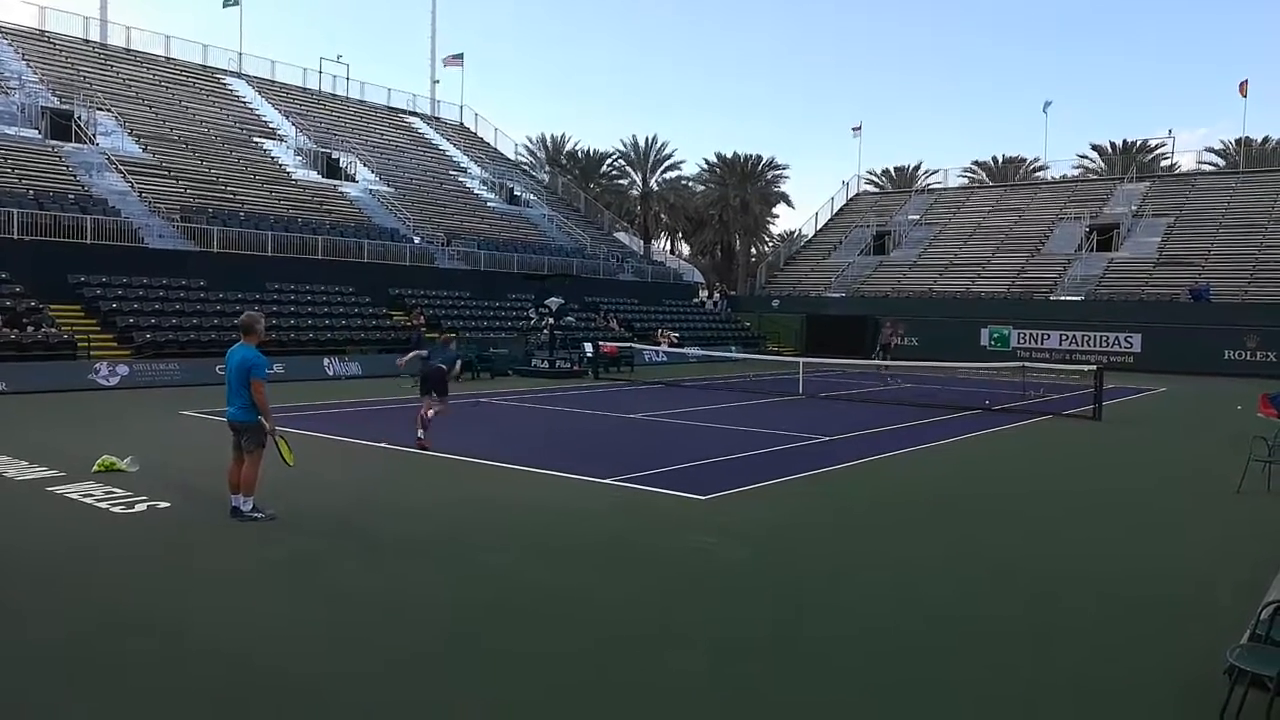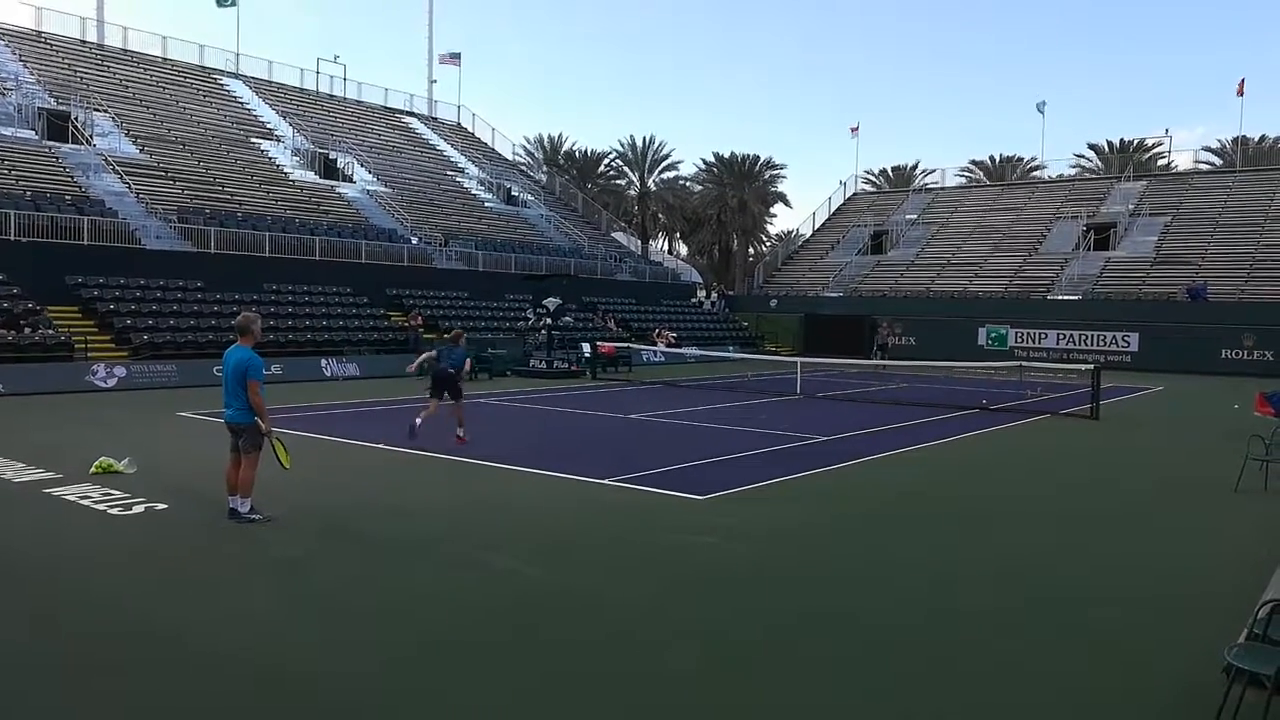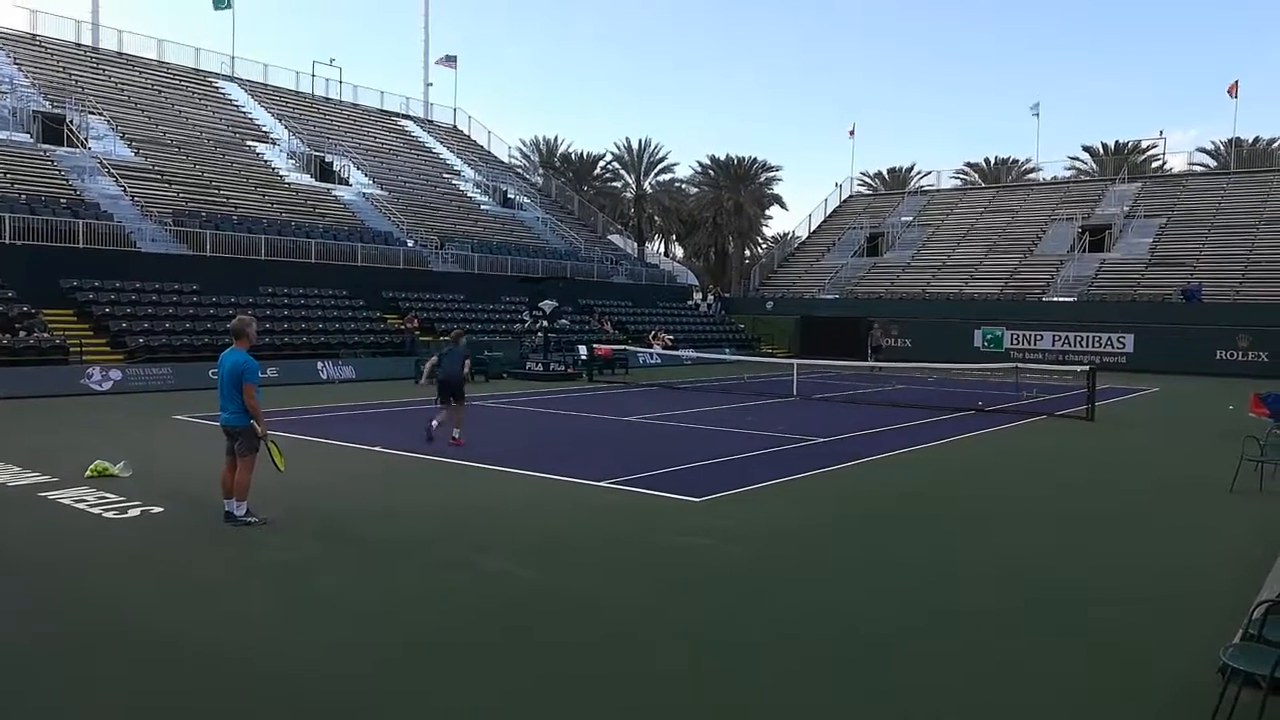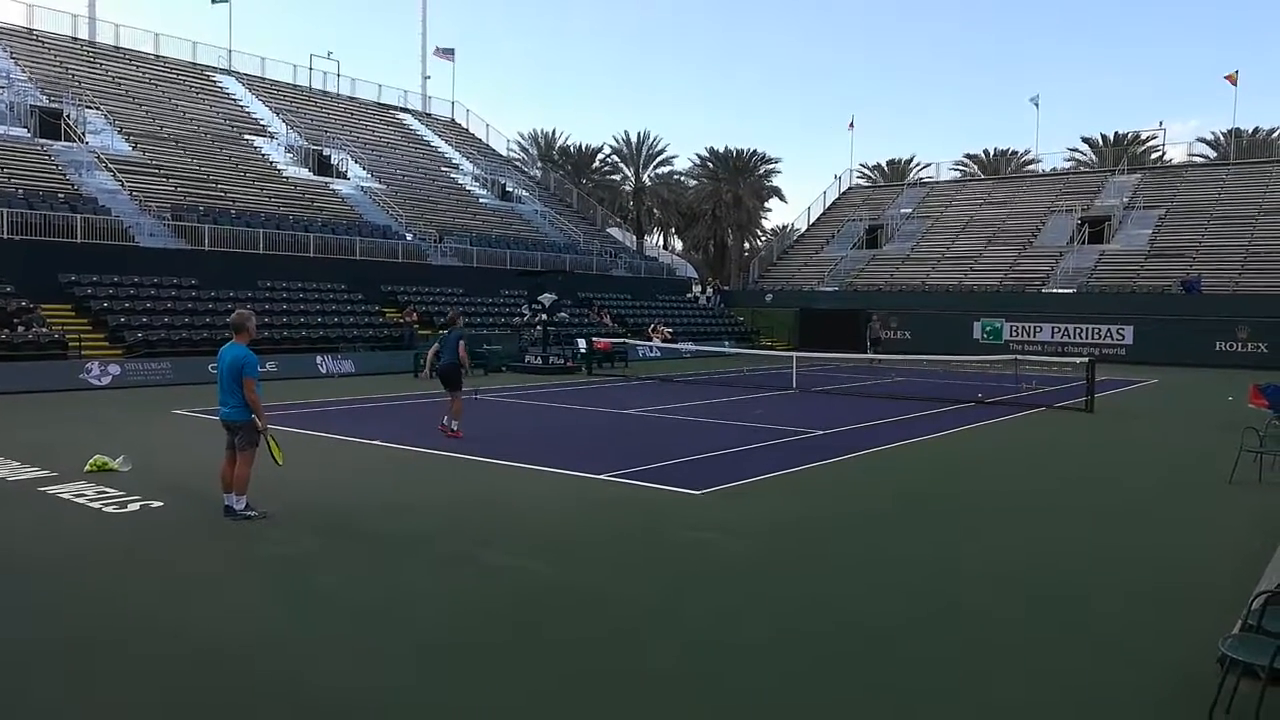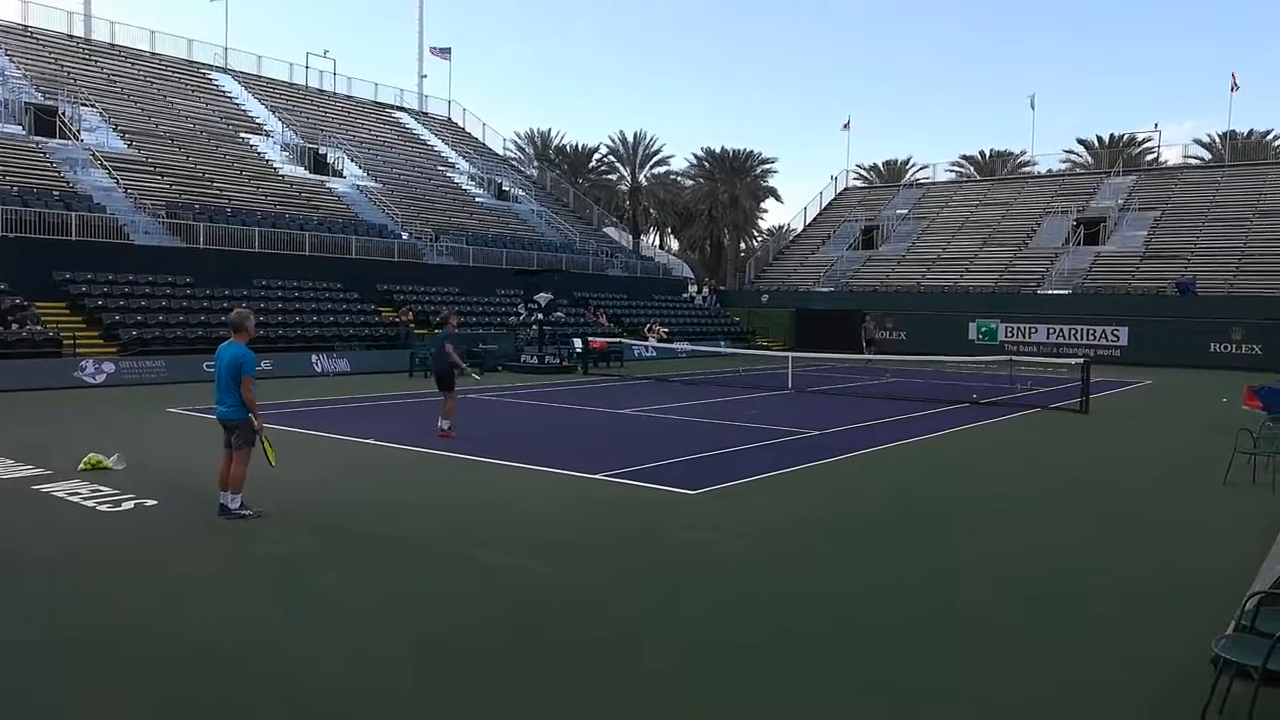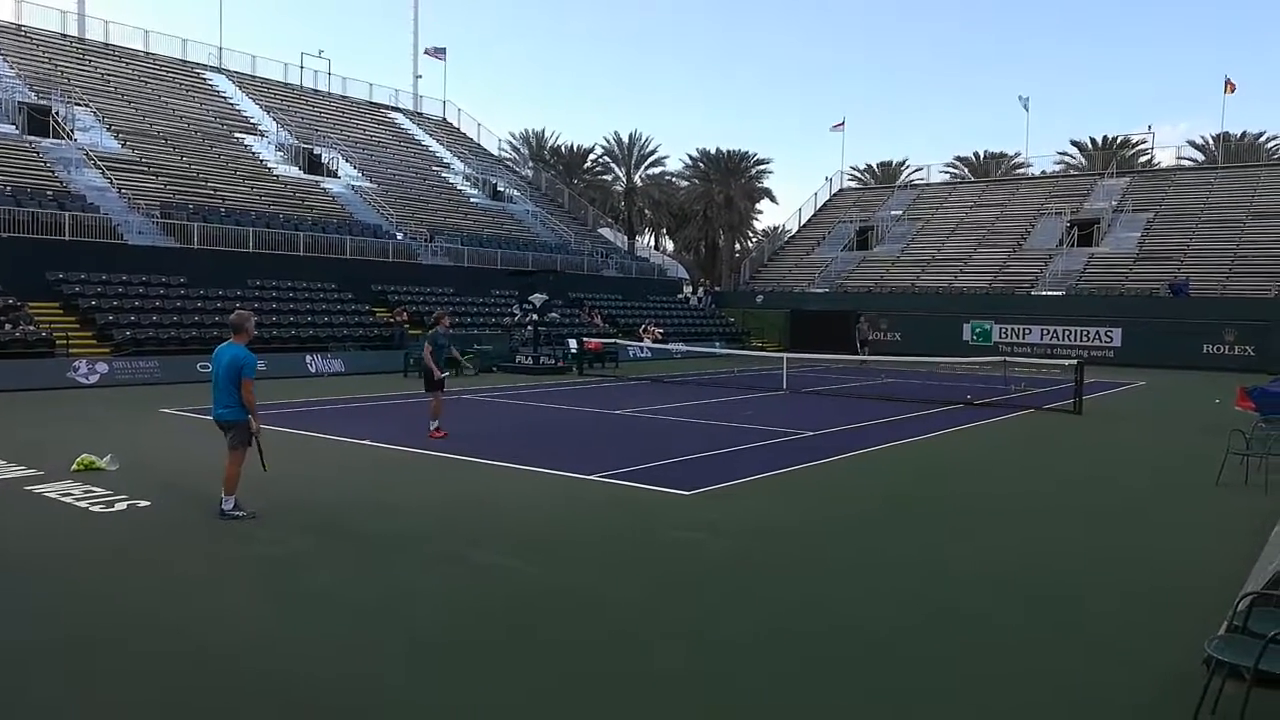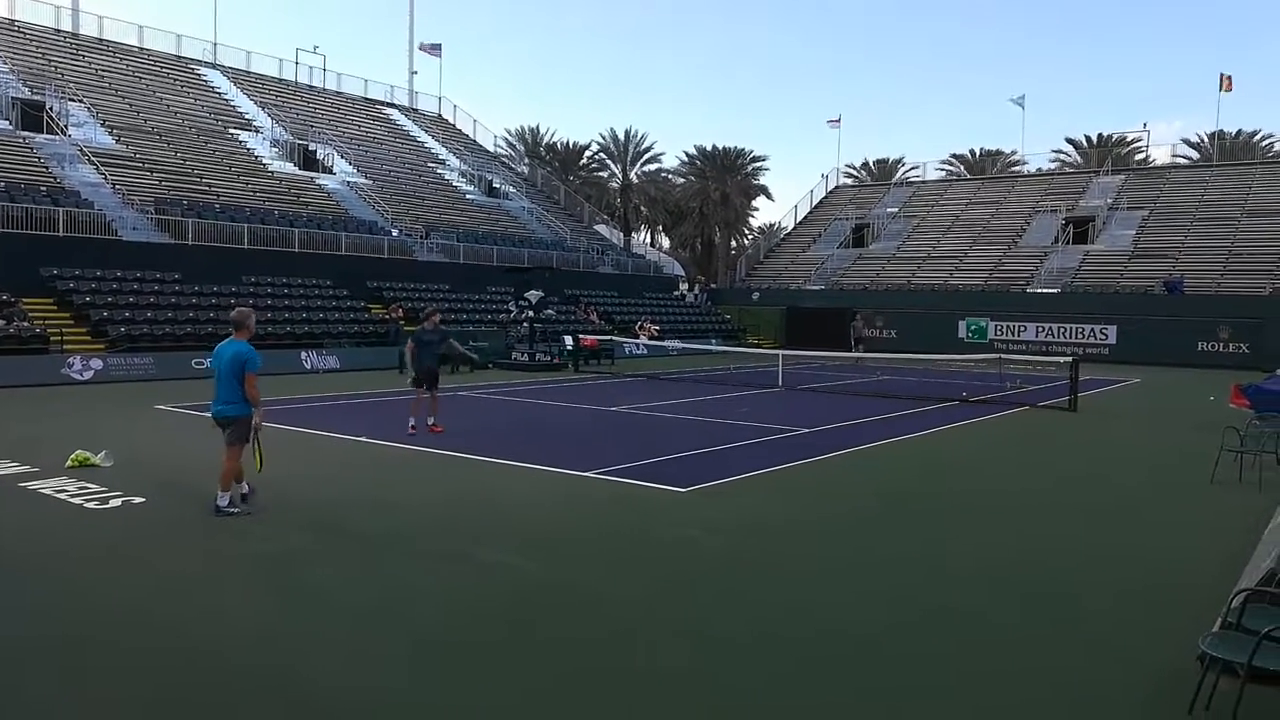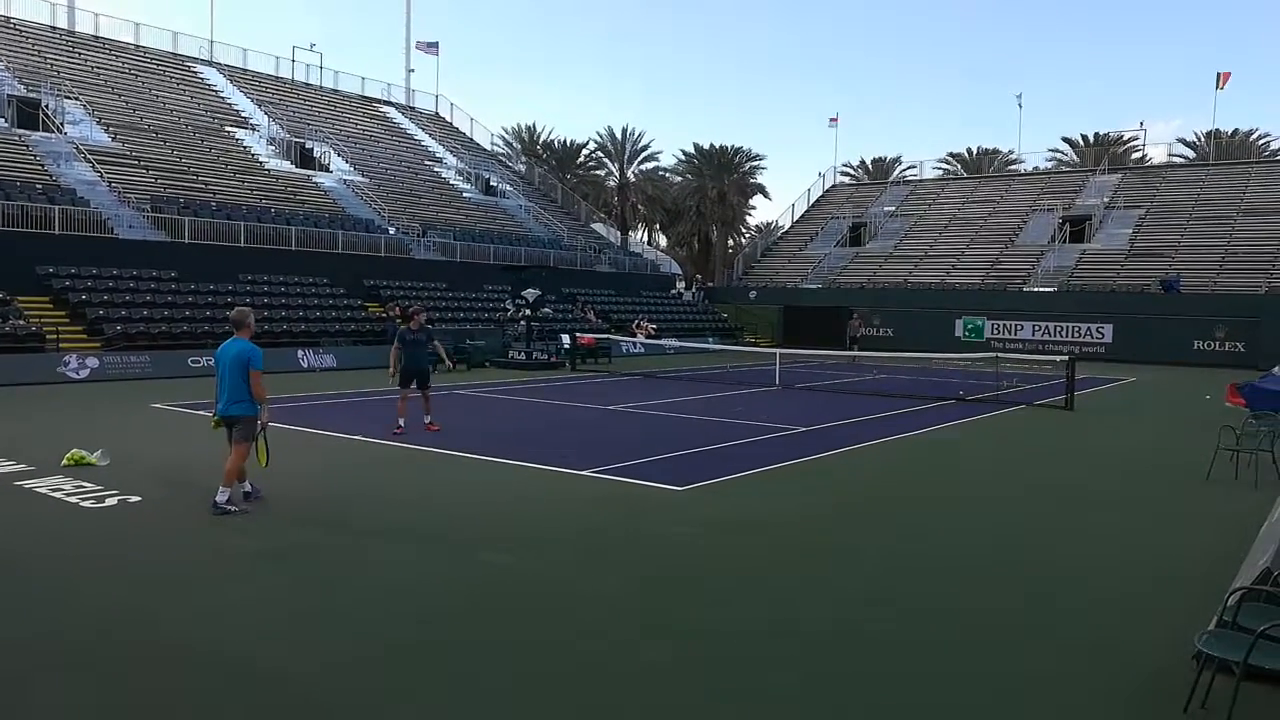
dt=0.2s
person 1, frame 1
left shoulder: (232, 352)
right shoulder: (256, 358)
right elbow: (258, 394)
right wrist: (269, 419)
left hip: (234, 415)
right hip: (251, 418)
left knee: (237, 460)
right knee: (251, 463)
left ankle: (236, 505)
right ankle: (247, 508)
person 1, frame 2
left shoulder: (229, 353)
right shoulder: (252, 359)
right elbow: (254, 396)
right wrist: (265, 421)
left hip: (232, 416)
right hip: (248, 419)
left knee: (235, 462)
right knee: (248, 465)
left ankle: (233, 506)
right ankle: (244, 510)
person 1, frame 3
left shoulder: (224, 357)
right shoulder: (248, 363)
right elbow: (250, 399)
right wrist: (261, 423)
left hip: (228, 420)
right hip: (244, 423)
left knee: (230, 465)
right knee: (244, 468)
left ankle: (229, 509)
right ankle: (240, 513)
person 1, frame 4
left shoulder: (223, 351)
right shoulder: (247, 356)
right elbow: (250, 393)
right wrist: (261, 418)
left hip: (228, 414)
right hip: (243, 417)
left knee: (230, 460)
right knee: (244, 462)
left ankle: (229, 504)
right ankle: (240, 507)
person 1, frame 5
left shoulder: (221, 349)
right shoulder: (246, 355)
right elbow: (247, 392)
right wrist: (257, 417)
left hip: (224, 412)
right hip: (240, 415)
left knee: (228, 459)
right knee: (240, 461)
left ankle: (224, 502)
right ankle: (235, 506)
person 1, frame 6
left shoulder: (219, 350)
right shoulder: (246, 357)
right elbow: (247, 393)
right wrist: (255, 418)
left hip: (221, 413)
right hip: (237, 416)
left knee: (234, 459)
right knee: (235, 461)
left ankle: (227, 498)
right ankle: (228, 507)
person 1, frame 7
left shoulder: (219, 348)
right shoulder: (249, 352)
left elbow: (216, 381)
right elbow: (251, 388)
right wrist: (258, 412)
left hip: (221, 410)
right hip: (238, 412)
left knee: (233, 455)
right knee: (231, 457)
left ankle: (243, 490)
right ankle: (223, 503)
person 1, frame 8
left shoulder: (221, 349)
right shoulder: (252, 350)
left elbow: (217, 382)
right elbow: (256, 385)
left wrist: (217, 410)
right wrist: (264, 409)
left hip: (226, 410)
right hip: (245, 411)
left knee: (235, 453)
right knee: (238, 456)
left ankle: (246, 489)
right ankle: (222, 499)
